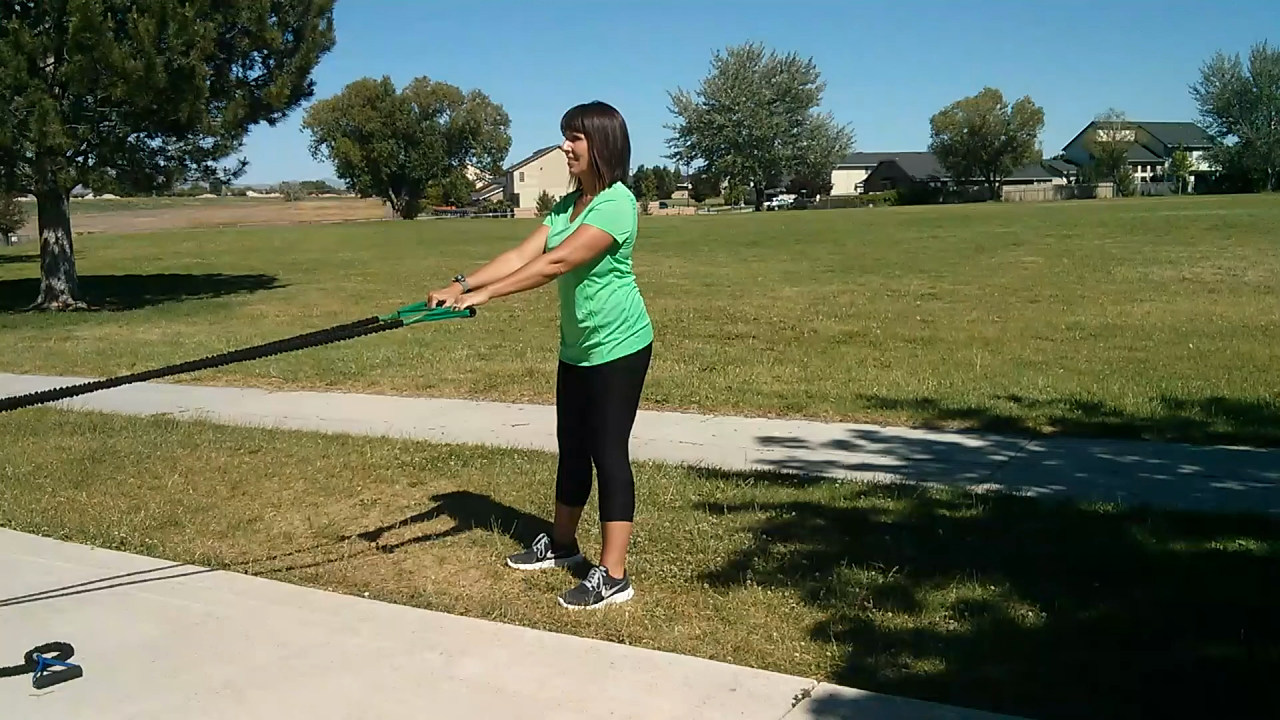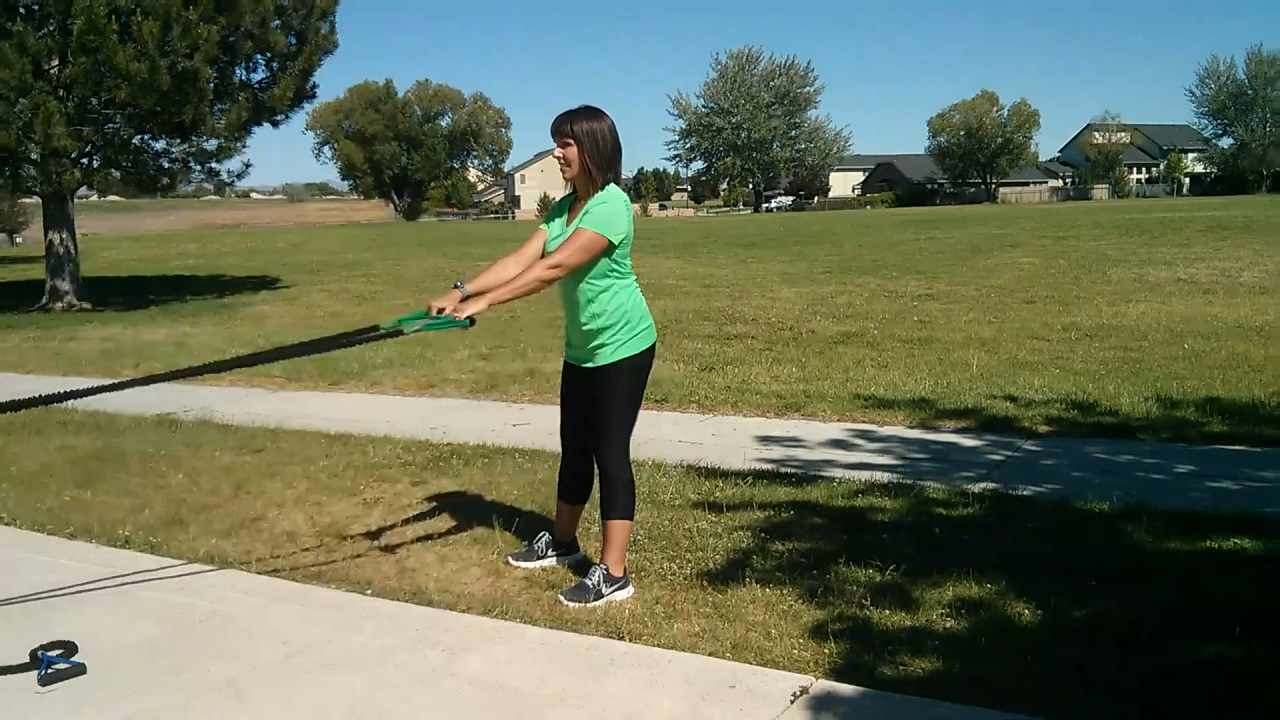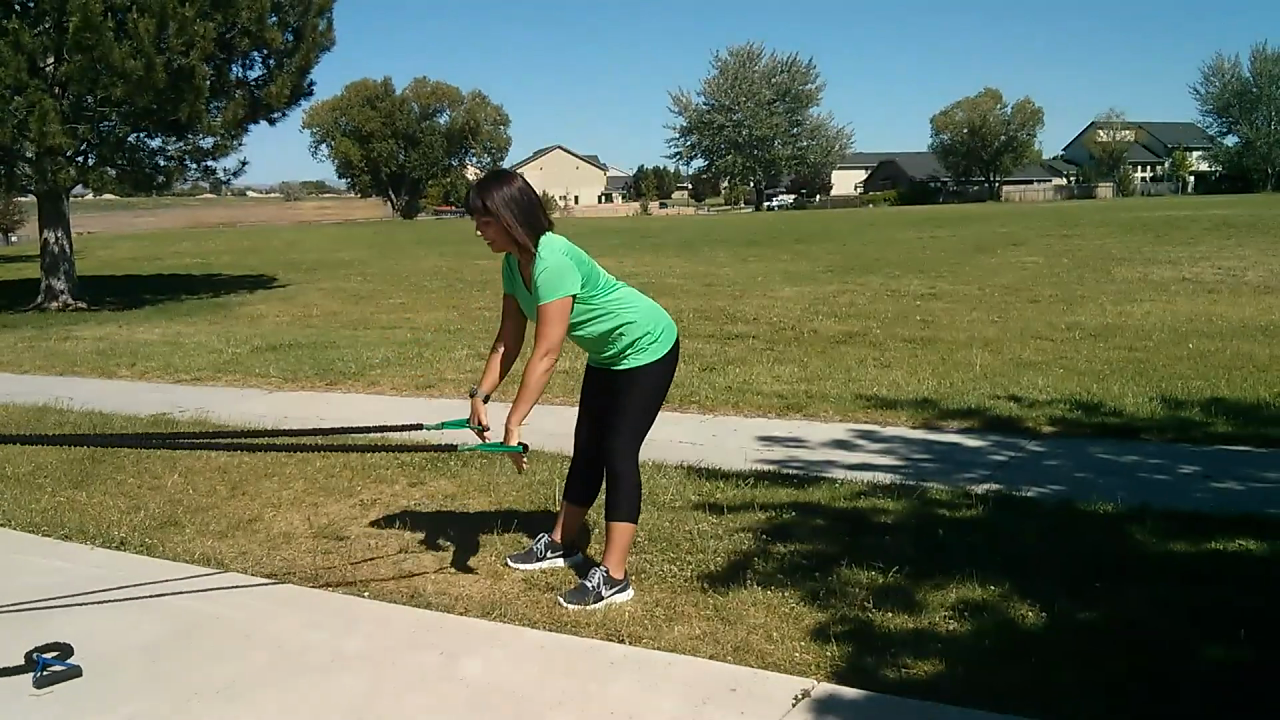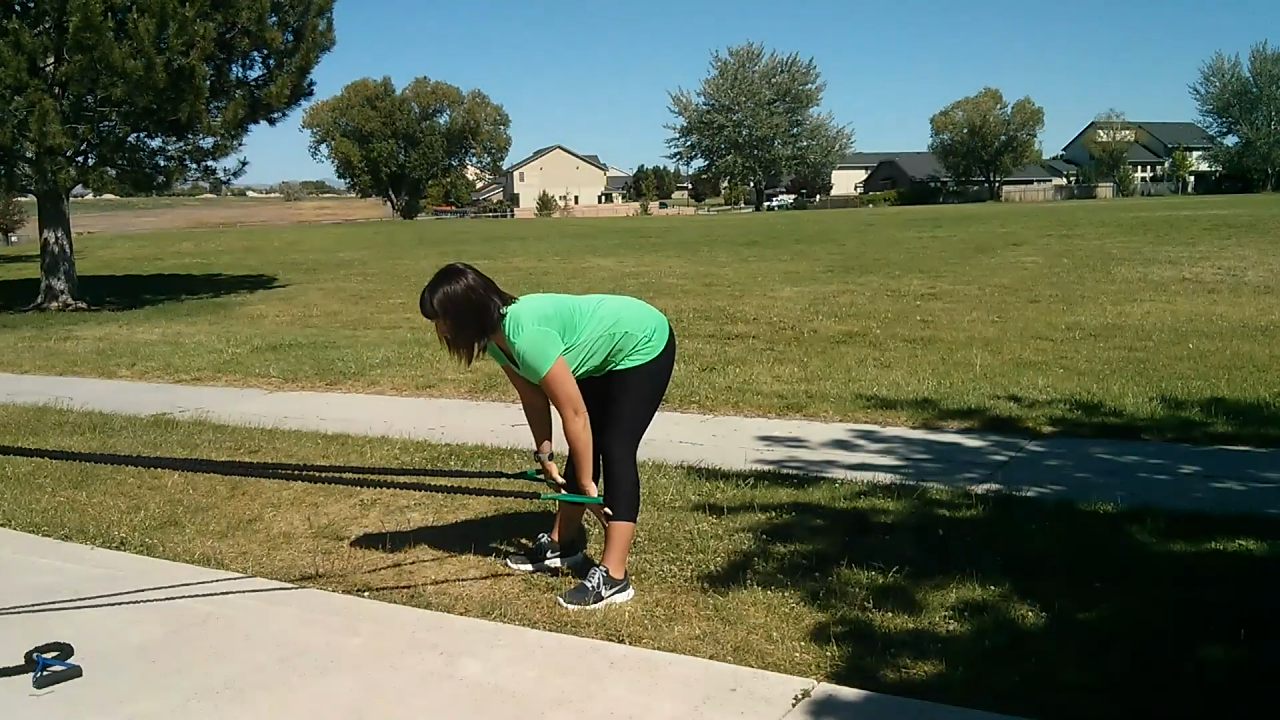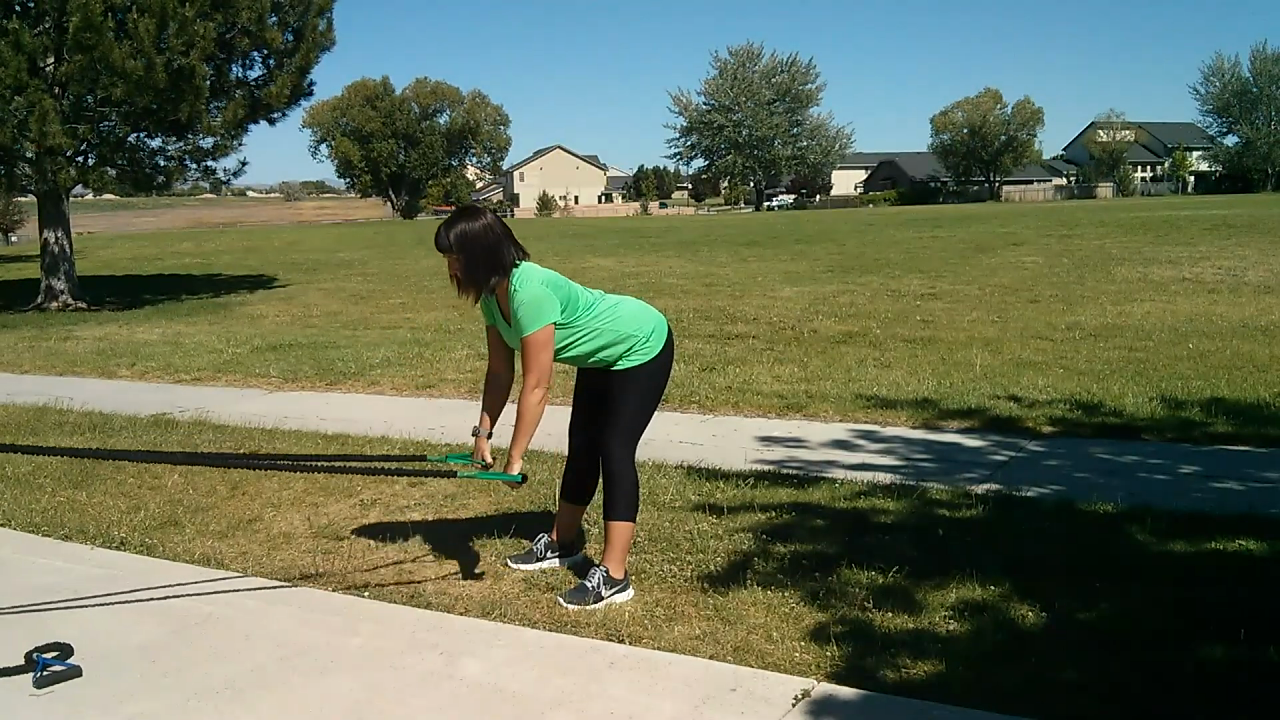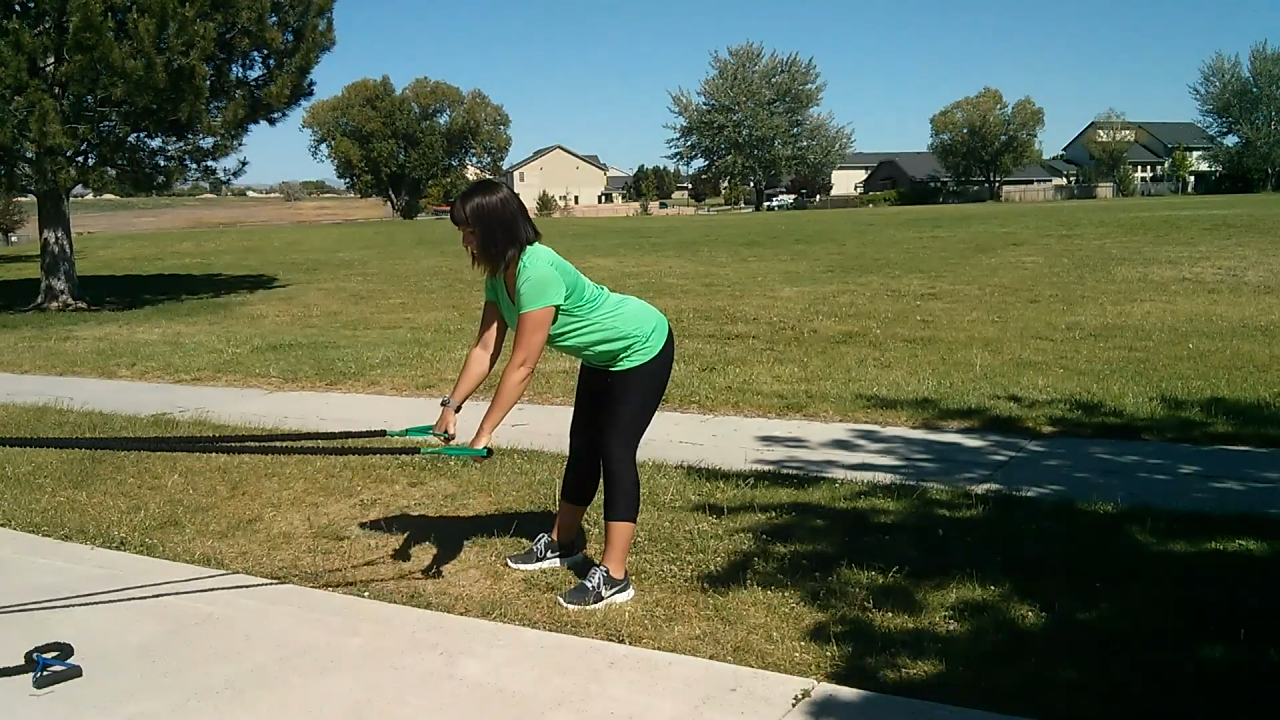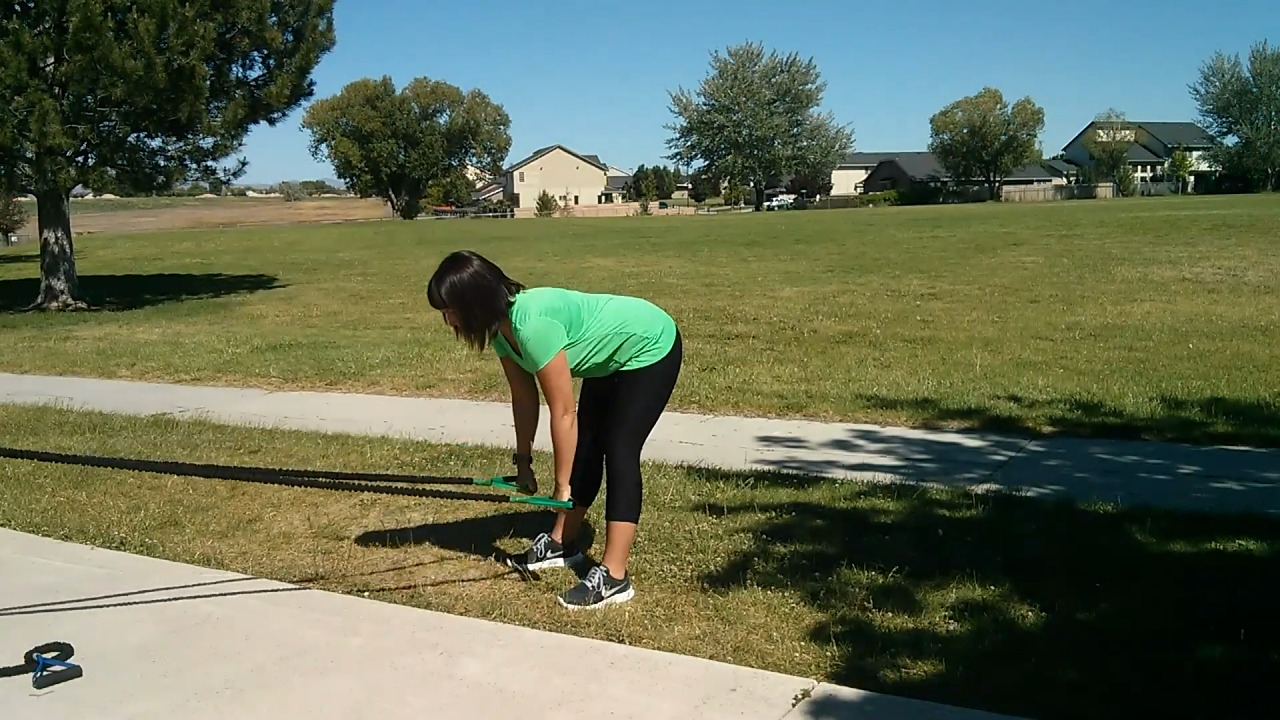
dt=0.7s
person 1, frame 1
left shoulder: (617, 203)
right shoulder: (567, 203)
left elbow: (557, 262)
right elbow: (523, 253)
left wrist: (485, 293)
right wrist: (461, 283)
left hip: (618, 348)
right hip: (577, 349)
left knee: (608, 452)
right knee: (572, 448)
left ankle: (613, 576)
right ankle: (561, 543)
person 1, frame 2
left shoulder: (611, 205)
right shoulder: (564, 206)
left elbow: (554, 268)
right elbow: (521, 259)
left wrist: (484, 302)
right wrist: (460, 292)
left hip: (621, 349)
right hip: (582, 349)
left knee: (609, 451)
right knee: (574, 447)
left ankle: (613, 573)
right ankle: (562, 541)
person 1, frame 3
left shoulder: (553, 261)
right shoulder: (514, 263)
left elbow: (545, 355)
right elbow: (509, 339)
left wrist: (515, 422)
right wrist: (481, 394)
left hip: (646, 348)
right hip: (607, 355)
left knee: (619, 452)
right knee: (587, 448)
left ankle: (614, 577)
right ankle: (561, 543)
person 1, frame 4
left shoulder: (526, 336)
right shoulder: (496, 333)
left elbow: (575, 416)
right elbow: (534, 398)
left wrist: (587, 483)
right wrist: (545, 456)
left hip: (643, 345)
right hip: (605, 352)
left knee: (615, 449)
right knee: (585, 446)
left ankle: (613, 577)
right ankle: (563, 542)
person 1, frame 5
left shoulder: (530, 292)
right shoulder: (493, 294)
left elbow: (536, 388)
right elbow: (499, 373)
left wrist: (514, 458)
right wrist: (482, 435)
left hip: (641, 347)
right hip: (601, 357)
left knee: (614, 450)
right knee: (582, 446)
left ankle: (614, 577)
right ankle: (564, 542)
person 1, frame 6
left shoulder: (538, 273)
right shoulder: (500, 274)
left elbow: (522, 366)
right elbow: (485, 349)
left wrist: (485, 433)
right wrist: (451, 406)
left hip: (641, 347)
right hip: (602, 356)
left knee: (615, 451)
right knee: (583, 446)
left ankle: (614, 577)
right ankle: (563, 542)
person 1, frame 7
left shoulder: (532, 324)
right shoulder: (501, 325)
left elbow: (564, 413)
right elbow: (524, 397)
left wrist: (563, 486)
right wrist: (523, 460)
left hip: (649, 347)
right hip: (611, 357)
left knee: (619, 450)
right knee: (587, 447)
left ankle: (614, 578)
right ankle: (561, 544)
